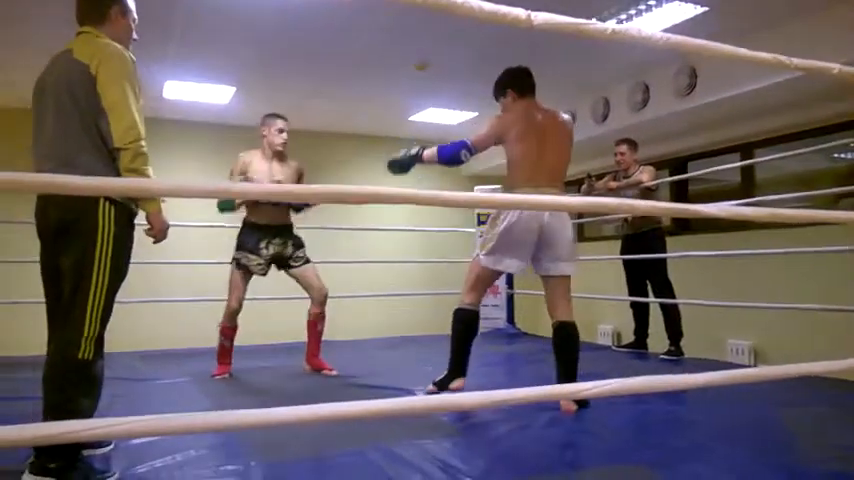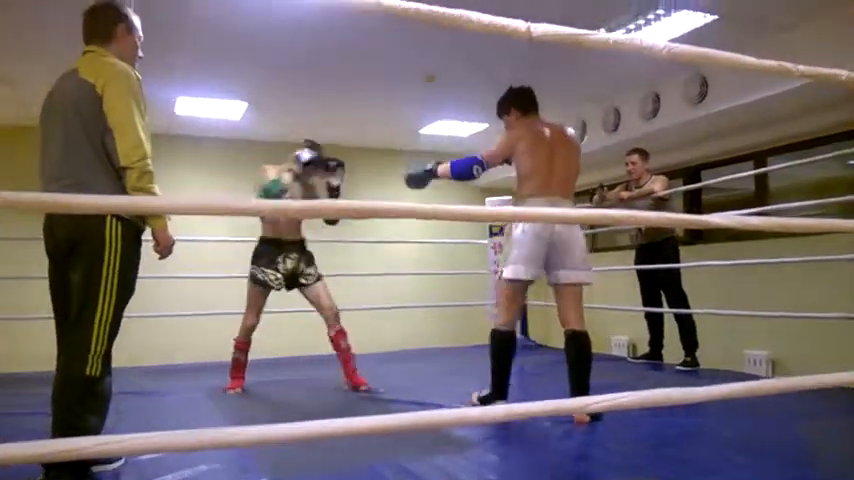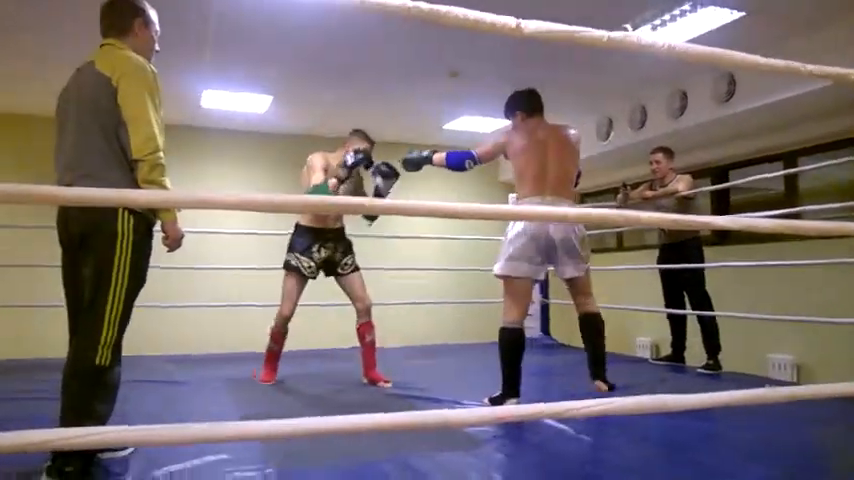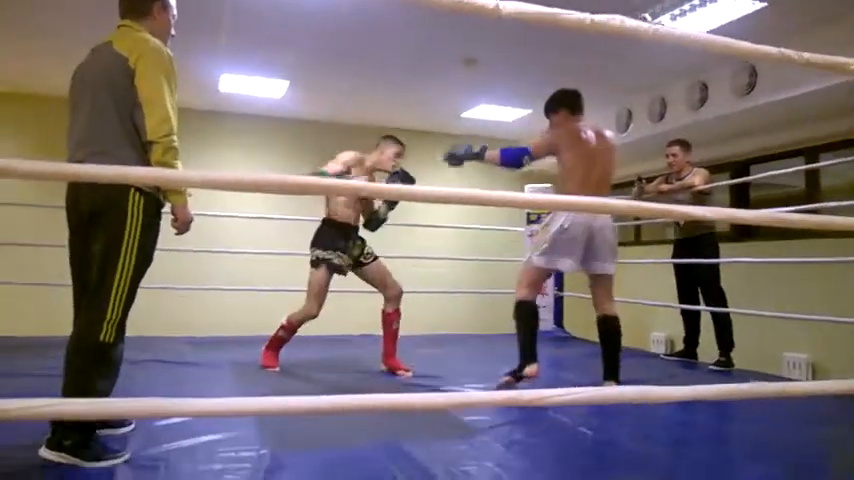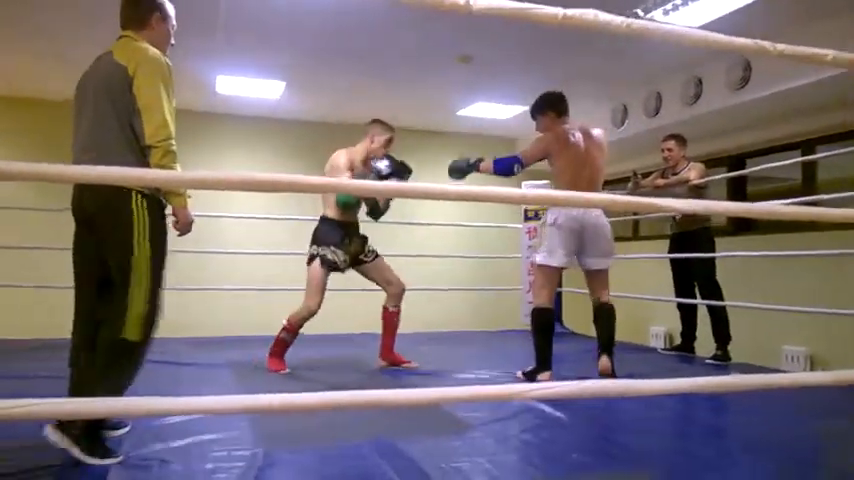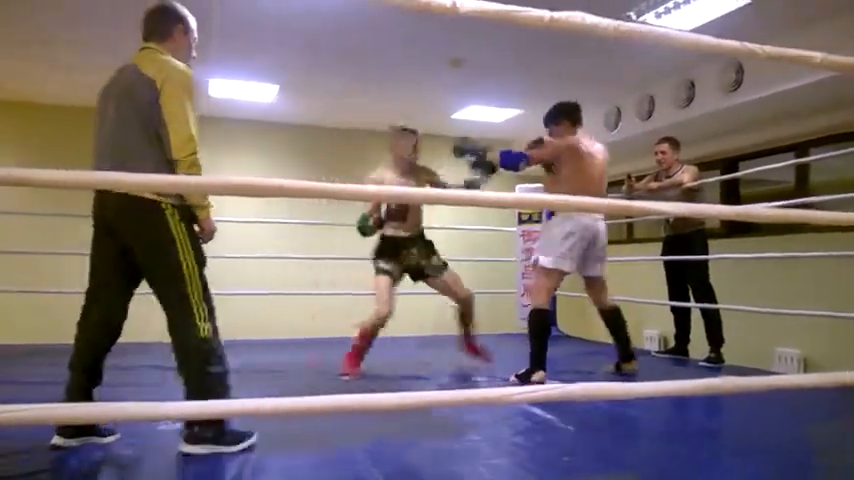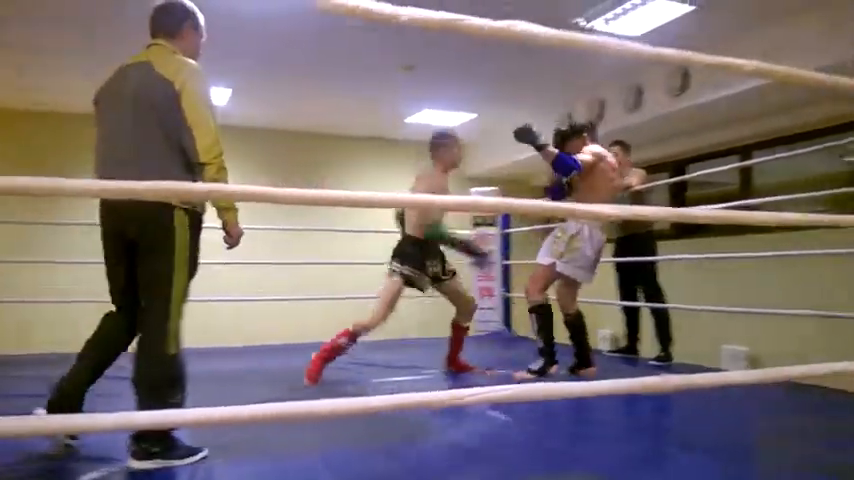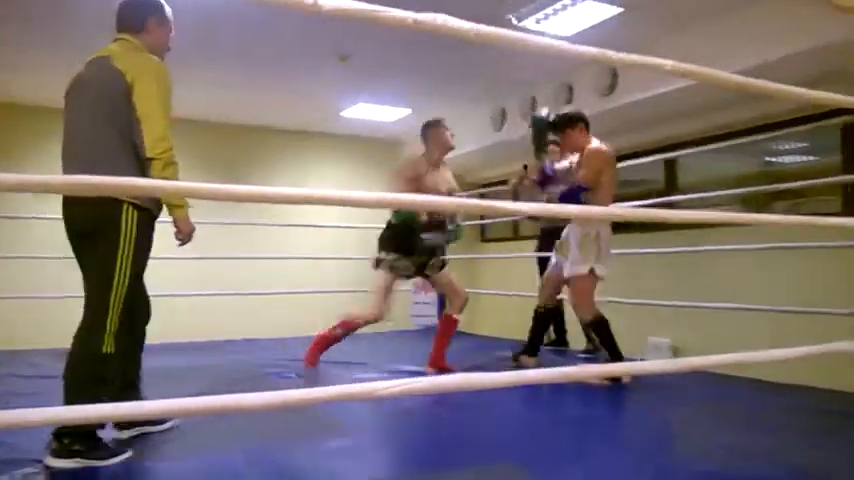
dt=0.4s
person 1, frame 1
left shoulder: (54, 67)
right shoulder: (111, 56)
left elbow: (49, 141)
right elbow: (127, 137)
right wrist: (152, 204)
left hip: (53, 203)
right hip: (96, 203)
left knee: (66, 328)
right knee: (83, 330)
left ankle: (62, 436)
person 1, frame 2
left shoulder: (62, 85)
right shoulder: (117, 74)
left elbow: (59, 159)
right elbow: (133, 154)
right wrist: (158, 220)
left hip: (61, 221)
right hip: (104, 220)
left knee: (75, 344)
right knee: (91, 347)
person 1, frame 3
left shoulder: (77, 79)
right shoulder: (133, 68)
left elbow: (74, 152)
right elbow: (146, 148)
right wrist: (169, 214)
left hip: (74, 212)
right hip: (116, 212)
left knee: (87, 334)
right knee: (101, 337)
person 1, frame 4
left shoulder: (91, 60)
right shoulder: (150, 50)
left elbow: (84, 131)
right elbow: (159, 130)
right wrist: (178, 196)
left hip: (83, 191)
right hip: (126, 192)
left knee: (93, 311)
right knee: (106, 314)
right ankle: (71, 434)
person 1, frame 5
left shoulder: (97, 67)
right shoulder: (149, 59)
right elbow: (159, 137)
right wrist: (179, 199)
left hip: (89, 194)
right hip: (127, 196)
left knee: (95, 308)
right knee: (137, 310)
left ankle: (83, 414)
right ankle: (78, 417)
person 1, frame 6
left shoulder: (116, 80)
right shoulder: (171, 73)
left elbow: (114, 149)
right elbow: (182, 148)
right wrist: (201, 208)
left hip: (110, 204)
right hip: (154, 206)
left knee: (102, 310)
right knee: (191, 311)
left ankle: (76, 419)
right ankle: (206, 424)
person 1, frame 7
left shoulder: (116, 79)
right shoulder: (185, 72)
left elbow: (110, 150)
right elbow: (207, 149)
right wrist: (227, 212)
left hip: (117, 207)
right hip: (166, 209)
left knee: (127, 313)
right knee: (162, 321)
left ankle: (64, 403)
right ankle: (153, 438)
person 1, frame 8
left shoulder: (86, 73)
right shoulder: (146, 66)
left elbow: (83, 145)
right elbow: (157, 148)
right wrist: (179, 210)
left hip: (80, 204)
right hip: (121, 205)
left knee: (129, 309)
right knee: (108, 317)
right ankle: (73, 436)
person 2, frame 1
left shoulder: (507, 121)
right shoulder: (565, 123)
left elbow: (460, 152)
left wrist: (415, 155)
left hip: (519, 208)
right hip: (557, 211)
left knee: (472, 290)
right knee: (561, 307)
left ankle: (455, 374)
person 2, frame 2
left shoulder: (516, 137)
right shoulder: (569, 136)
left elbow: (473, 167)
left wrist: (431, 170)
left hip: (530, 219)
right hip: (567, 220)
left knee: (506, 314)
right knee: (572, 318)
left ankle: (497, 394)
right ankle: (581, 400)
person 2, frame 3
left shoulder: (513, 137)
right shoulder: (571, 137)
left elbow: (468, 159)
left wrist: (427, 157)
left hip: (528, 218)
right hip: (565, 218)
left knee: (514, 311)
right knee: (585, 300)
left ankle: (510, 393)
right ankle: (599, 377)
person 2, frame 4
left shoulder: (562, 134)
right shoulder: (608, 139)
left elbow: (517, 157)
left wrist: (472, 152)
left hip: (569, 215)
right hip: (602, 219)
left knee: (526, 285)
right knee: (604, 302)
left ankle: (527, 363)
right ankle: (612, 378)
person 2, frame 5
left shoulder: (552, 138)
right shoulder: (598, 136)
left elbow: (512, 165)
left wrist: (472, 165)
left hip: (564, 214)
right hip: (595, 215)
left knee: (543, 292)
right knee: (600, 292)
left ankle: (542, 367)
right ankle: (606, 356)
person 2, frame 6
left shoulder: (563, 145)
right shoulder: (600, 149)
left elbow: (517, 160)
right wrist: (547, 157)
left hip: (569, 222)
right hip: (595, 223)
left knee: (540, 293)
right knee: (599, 295)
left ankle: (536, 369)
right ankle: (627, 359)
person 2, frame 7
left shoulder: (594, 152)
right shoulder: (606, 164)
left elbow: (569, 166)
right elbow: (561, 192)
left wrist: (538, 143)
right wrist: (552, 151)
left hip: (578, 229)
right hip: (591, 234)
left knee: (534, 288)
right knee: (566, 299)
left ankle: (547, 359)
right ankle: (584, 363)
person 2, frame 8
left shoulder: (597, 151)
right shoulder: (575, 161)
left elbow: (574, 195)
right elbow: (545, 177)
left wrist: (557, 193)
right wrist: (538, 142)
left hip: (590, 230)
right hip: (577, 230)
left knee: (582, 304)
right knee: (546, 292)
right ankle: (530, 353)
person 3, frame 1
left shoulder: (294, 166)
right shoulder: (245, 161)
left elbow: (303, 199)
right elbow: (224, 204)
left wrist: (301, 202)
left hip: (285, 237)
right hip: (253, 237)
left knee: (320, 293)
right knee: (233, 307)
left ankle: (313, 359)
right ankle: (223, 364)
person 3, frame 2
left shoulder: (311, 182)
right shoulder: (272, 171)
left elbow: (332, 219)
right elbow: (268, 194)
left wrist: (334, 186)
right wrist: (295, 169)
left hip: (299, 251)
right hip: (270, 251)
left knee: (331, 313)
right knee: (250, 323)
left ankle: (352, 376)
right ankle: (236, 377)
person 3, frame 3
left shoulder: (354, 174)
right shoulder: (318, 160)
left elbow: (370, 216)
right elbow: (318, 197)
left wrist: (382, 190)
right wrist: (342, 172)
left hip: (337, 241)
right hip: (306, 239)
left knee: (363, 306)
right knee: (286, 313)
left ankle: (371, 371)
right ankle: (269, 366)
person 3, frame 4
left shoulder: (369, 179)
right shoulder: (351, 158)
left elbow: (371, 223)
right elbow: (318, 177)
left wrist: (390, 201)
left hip: (353, 239)
right hip: (331, 236)
left knee: (394, 292)
right knee: (312, 309)
left ankle: (389, 359)
right ankle: (271, 350)
person 3, frame 5
left shoulder: (370, 166)
right shoulder: (342, 158)
left elbow: (376, 213)
right elbow: (345, 201)
right wrist: (375, 177)
left hip: (354, 236)
right hip: (330, 235)
left knee: (396, 288)
right knee: (311, 306)
left ankle: (388, 354)
right ankle: (275, 355)
person 3, frame 6
left shoulder: (422, 173)
right shoulder: (378, 178)
right elbow: (364, 228)
left wrist: (481, 176)
right wrist: (381, 217)
left hip: (421, 247)
right hip: (391, 250)
left knee: (465, 297)
right knee: (383, 313)
left ankle: (469, 341)
right ankle: (354, 357)
person 3, frame 7
left shoulder: (426, 178)
right shoulder: (435, 181)
left elbow: (402, 218)
right elbow: (432, 229)
right wrist: (467, 246)
left hip: (430, 253)
right hip: (411, 253)
left knee: (468, 306)
right knee: (378, 317)
left ankle: (453, 360)
right ankle: (323, 357)
person 3, frame 8
left shoulder: (448, 175)
right shoulder: (412, 169)
left elbow: (449, 221)
right elbow: (402, 212)
left wrist: (448, 228)
right wrist: (433, 222)
left hip: (423, 243)
right hip: (397, 242)
left knee: (459, 297)
right knee: (375, 313)
left ankle: (437, 362)
right ankle: (319, 346)
person 4, frame 1
left shoulder: (647, 170)
right shoulder: (613, 178)
left elbow: (643, 180)
right elbow: (586, 192)
left wrist: (617, 186)
right wrist: (589, 186)
left hip: (650, 235)
right hip: (629, 237)
left knee: (662, 289)
right knee: (636, 292)
left ankle: (675, 344)
right ankle: (640, 340)
person 4, frame 2
left shoulder: (660, 180)
right shoulder: (625, 187)
left elbow: (656, 190)
right elbow: (599, 202)
left wrist: (630, 196)
right wrist: (601, 196)
left hip: (664, 245)
right hip: (643, 247)
left knee: (676, 299)
right knee: (650, 302)
left ankle: (691, 354)
right ankle: (655, 350)
person 4, frame 3
left shoulder: (685, 179)
right shoulder: (650, 186)
left elbow: (680, 189)
right elbow: (622, 201)
left wrist: (653, 195)
right wrist: (624, 195)
left hip: (688, 245)
right hip: (666, 247)
left knee: (699, 300)
right knee: (673, 303)
left ankle: (713, 357)
right ankle: (677, 352)
person 4, frame 4
left shoulder: (701, 173)
right shoulder: (667, 179)
left elbow: (696, 183)
right elbow: (640, 194)
left wrist: (669, 189)
right wrist: (640, 188)
left hip: (703, 240)
right hip: (681, 242)
left knee: (713, 296)
right knee: (686, 298)
left ankle: (725, 354)
right ankle: (690, 348)
person 4, frame 5
left shoulder: (696, 168)
right shoulder: (662, 174)
left elbow: (691, 178)
right elbow: (635, 189)
left wrist: (664, 183)
right wrist: (636, 183)
left hip: (699, 234)
right hip: (678, 236)
left knee: (709, 290)
right knee: (683, 292)
left ankle: (722, 347)
right ankle: (687, 342)
person 4, frame 6
left shoulder: (690, 171)
right shoulder: (656, 177)
left elbow: (685, 181)
right elbow: (631, 191)
left wrist: (658, 186)
right wrist: (630, 186)
left hip: (692, 237)
right hip: (671, 239)
left knee: (702, 292)
right knee: (676, 295)
left ankle: (716, 350)
right ankle: (681, 345)
person 4, frame 7
left shoulder: (638, 174)
left elbow: (632, 185)
left hip: (641, 238)
right hip: (623, 240)
left knee: (651, 291)
right knee: (627, 294)
left ankle: (665, 349)
right ankle: (631, 343)
person 4, frame 8
right shoulder: (539, 177)
right elbow: (514, 192)
right wrist: (520, 179)
right hip: (546, 236)
left ankle: (591, 340)
right ankle: (559, 336)
